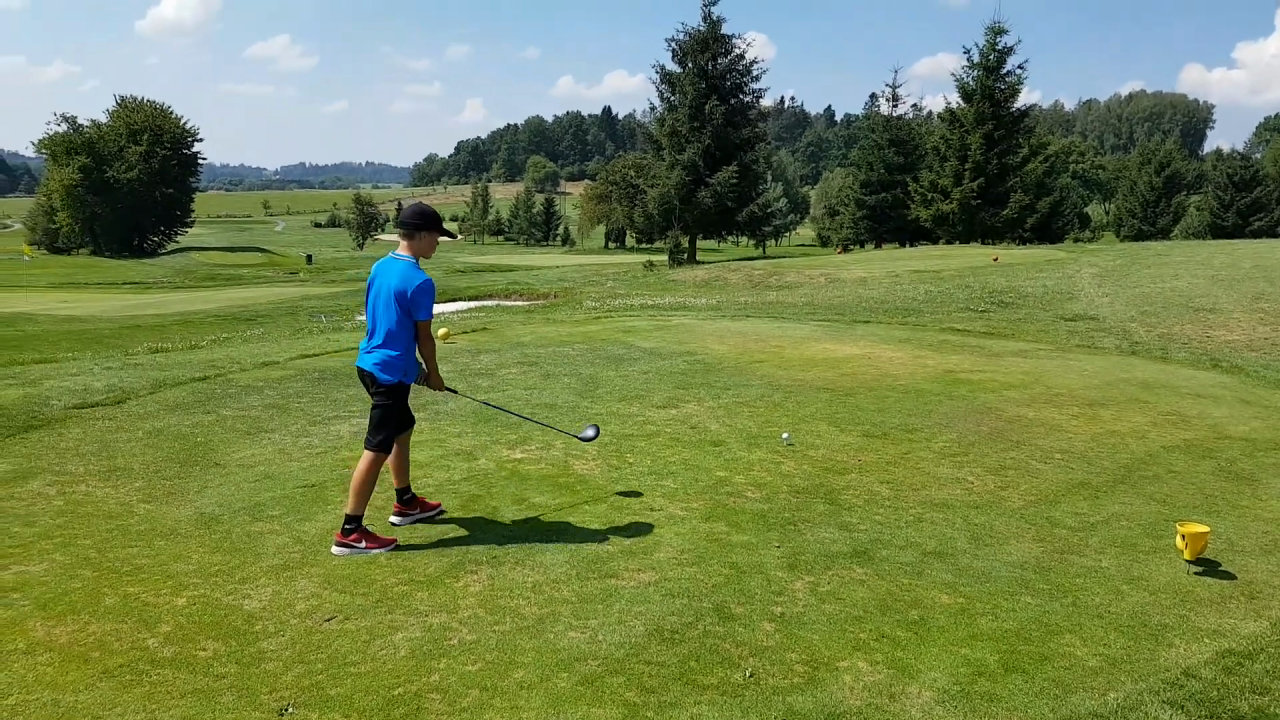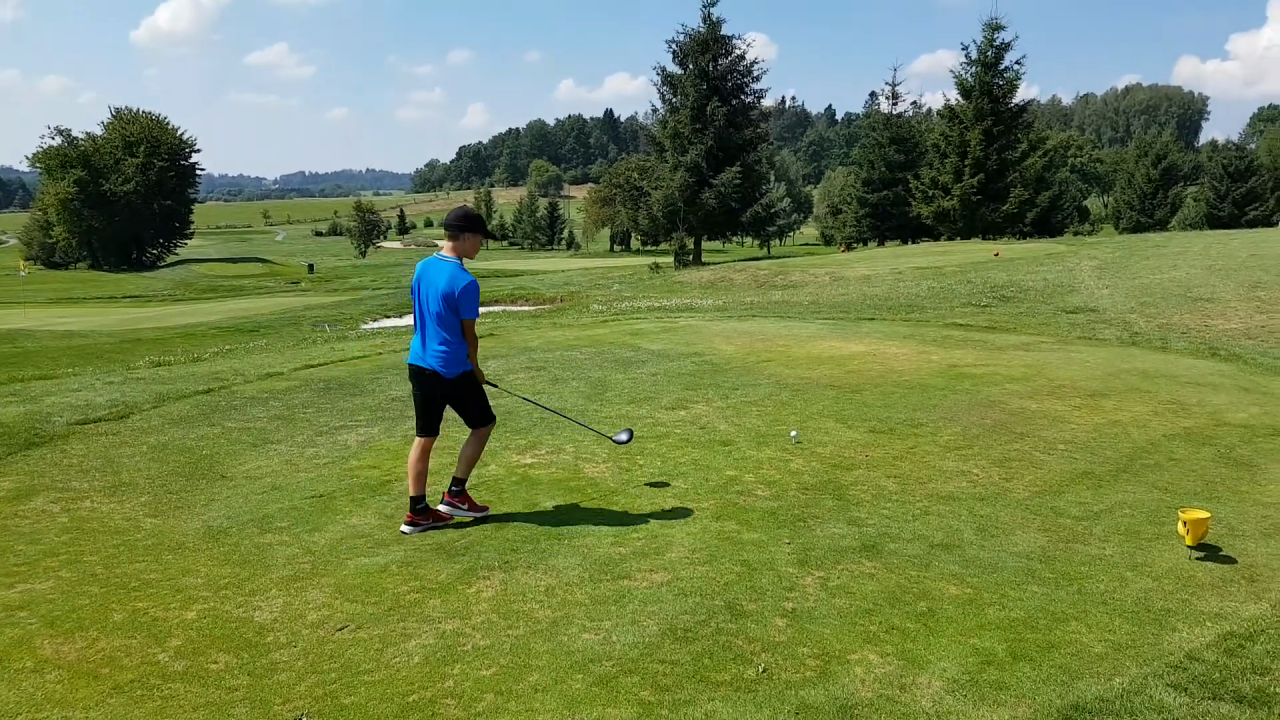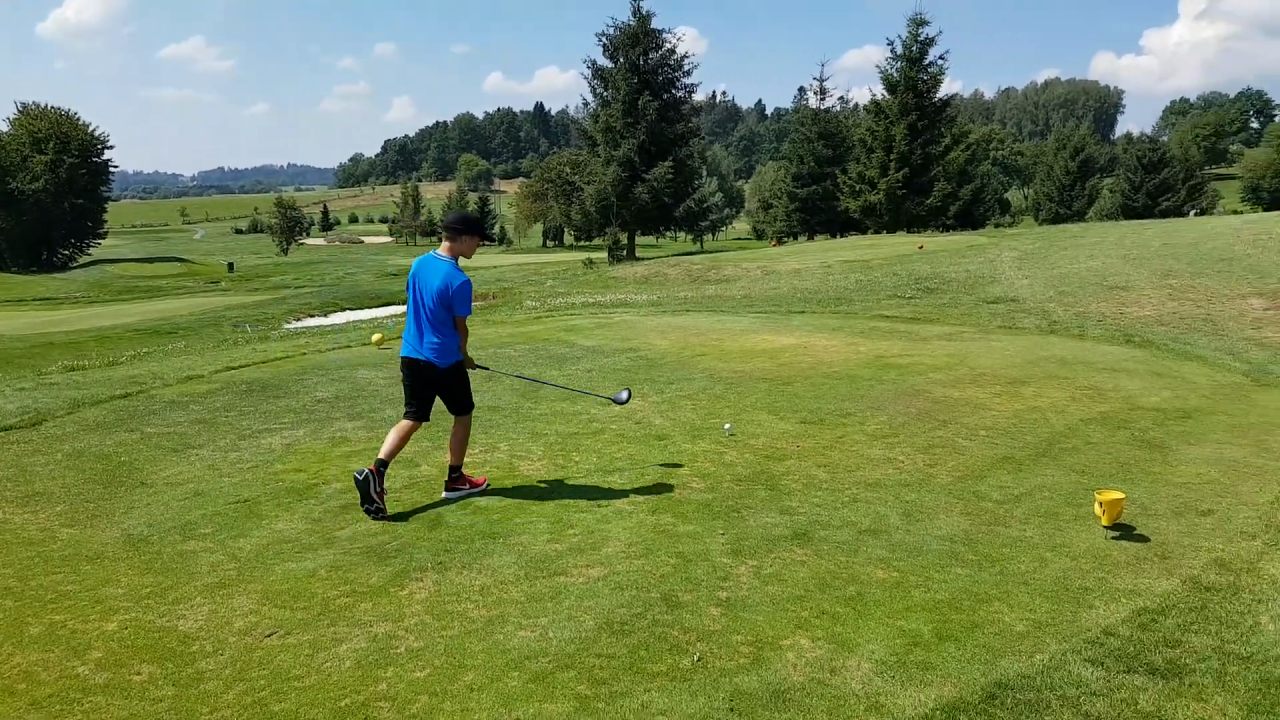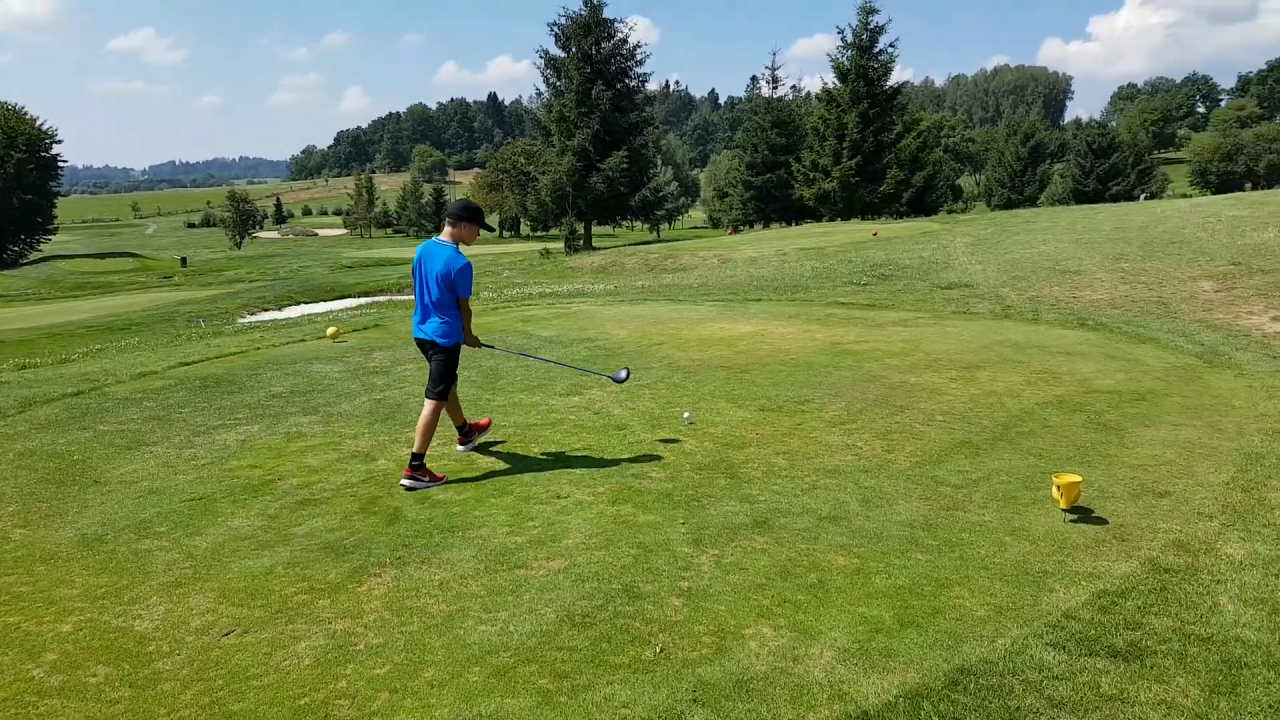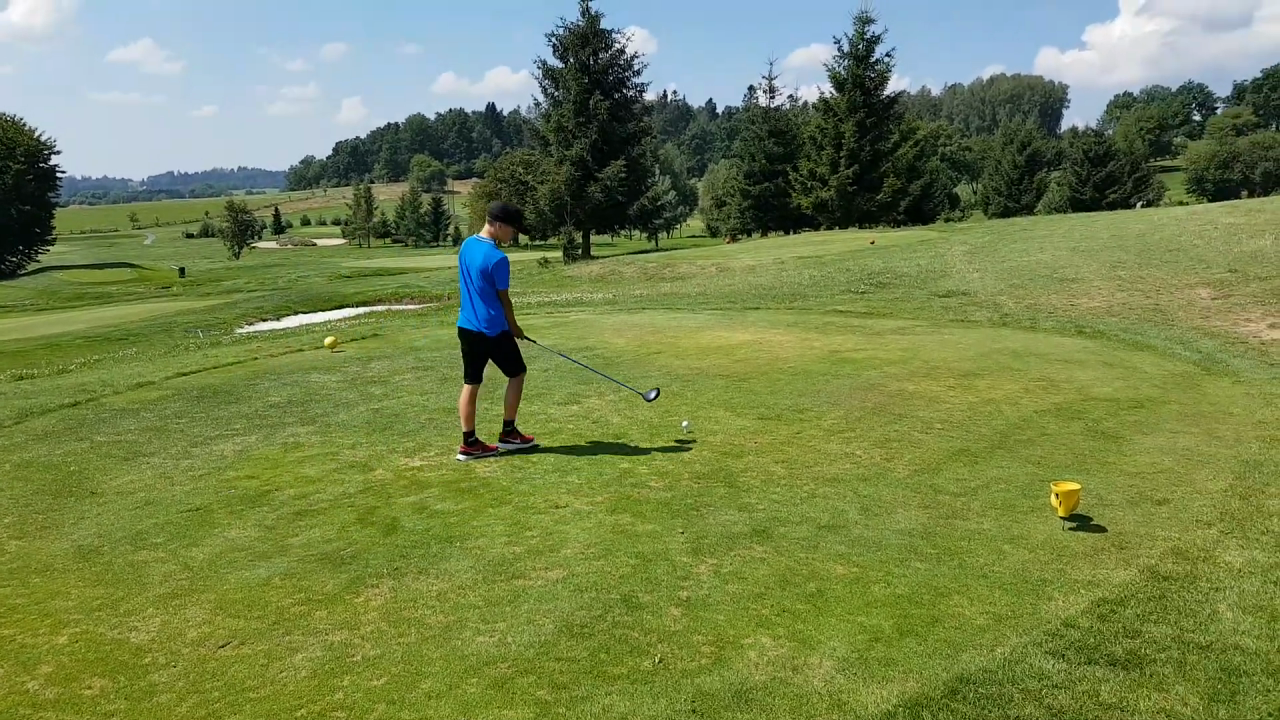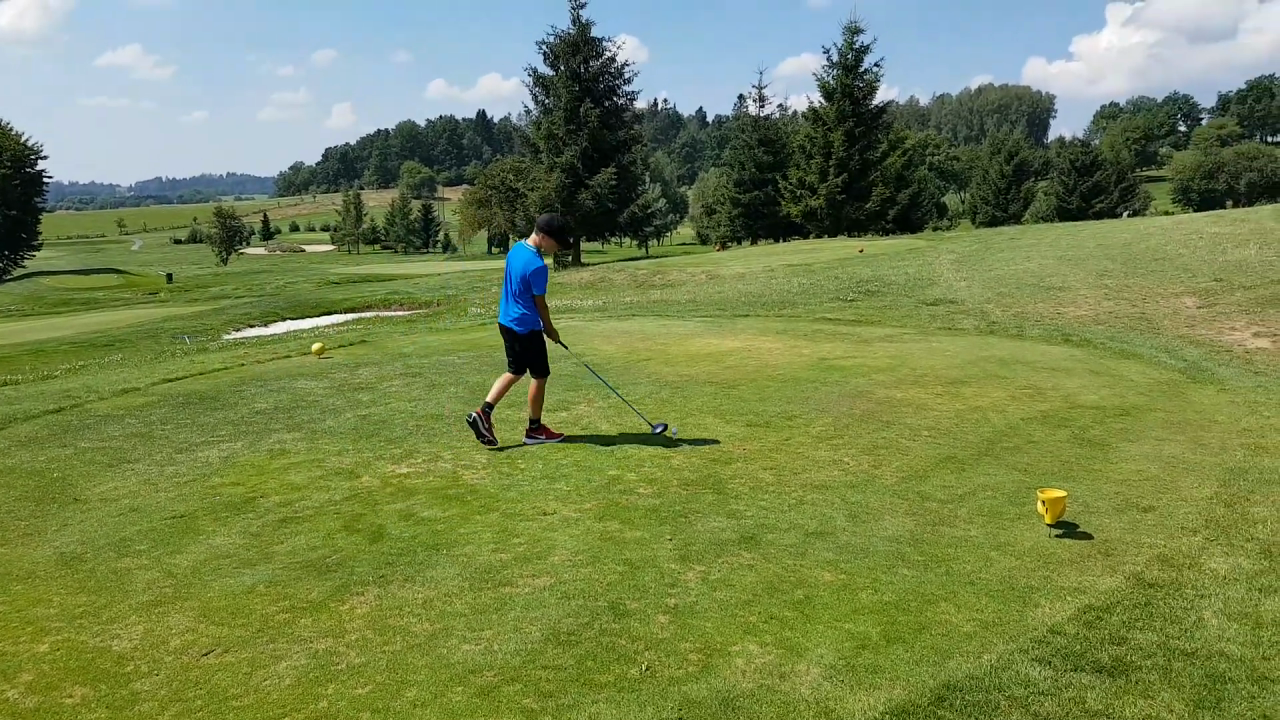
dt=0.4s
person 1, frame 1
left shoulder: (379, 268)
right shoulder: (419, 282)
right elbow: (423, 336)
left wrist: (416, 366)
right wrist: (433, 373)
left hip: (369, 363)
right hip: (390, 372)
left knee: (402, 430)
right knee: (378, 449)
left ankle: (406, 502)
right ankle: (350, 533)
person 1, frame 2
left shoulder: (422, 268)
right shoulder: (465, 281)
right elbow: (469, 333)
right wrist: (474, 368)
left hip: (418, 363)
right hip: (451, 368)
left knee: (425, 436)
right knee: (483, 424)
left ankle: (416, 511)
right ankle: (455, 493)
person 1, frame 3
left shoulder: (418, 264)
right shoulder: (459, 281)
right elbow: (460, 327)
right wrist: (463, 356)
left hip: (410, 355)
right hip: (443, 359)
left knee: (413, 418)
right knee: (463, 414)
left ankle: (375, 472)
right ankle: (454, 480)
person 1, frame 4
left shoulder: (423, 249)
right shoulder: (460, 263)
right elbow: (463, 306)
right wrist: (469, 335)
left hip: (422, 331)
right hip: (445, 337)
left knee: (449, 386)
right knee: (436, 399)
left ankle: (465, 431)
right ankle: (415, 468)
person 1, frame 5
left shoulder: (466, 246)
right shoulder: (497, 258)
right elbow: (503, 298)
right wrist: (513, 326)
left hip: (466, 325)
right hip: (493, 329)
left knee: (471, 383)
right knee: (516, 374)
left ankle: (469, 443)
right ankle: (508, 432)
person 1, frame 6
left shoulder: (515, 249)
right shoulder: (537, 266)
right elbow: (540, 304)
right wrist: (550, 329)
left hip: (506, 321)
right hip: (526, 327)
left knee: (514, 372)
right knee: (539, 375)
left ankle: (483, 413)
right ankle: (534, 428)
